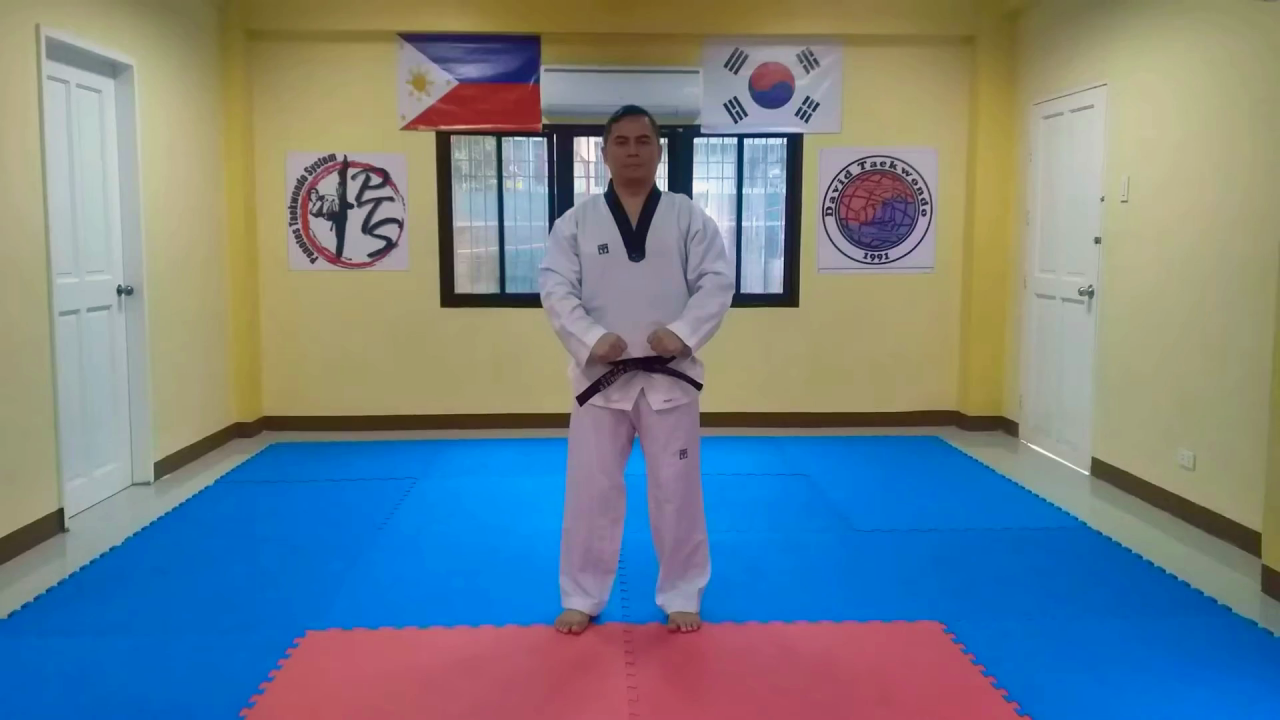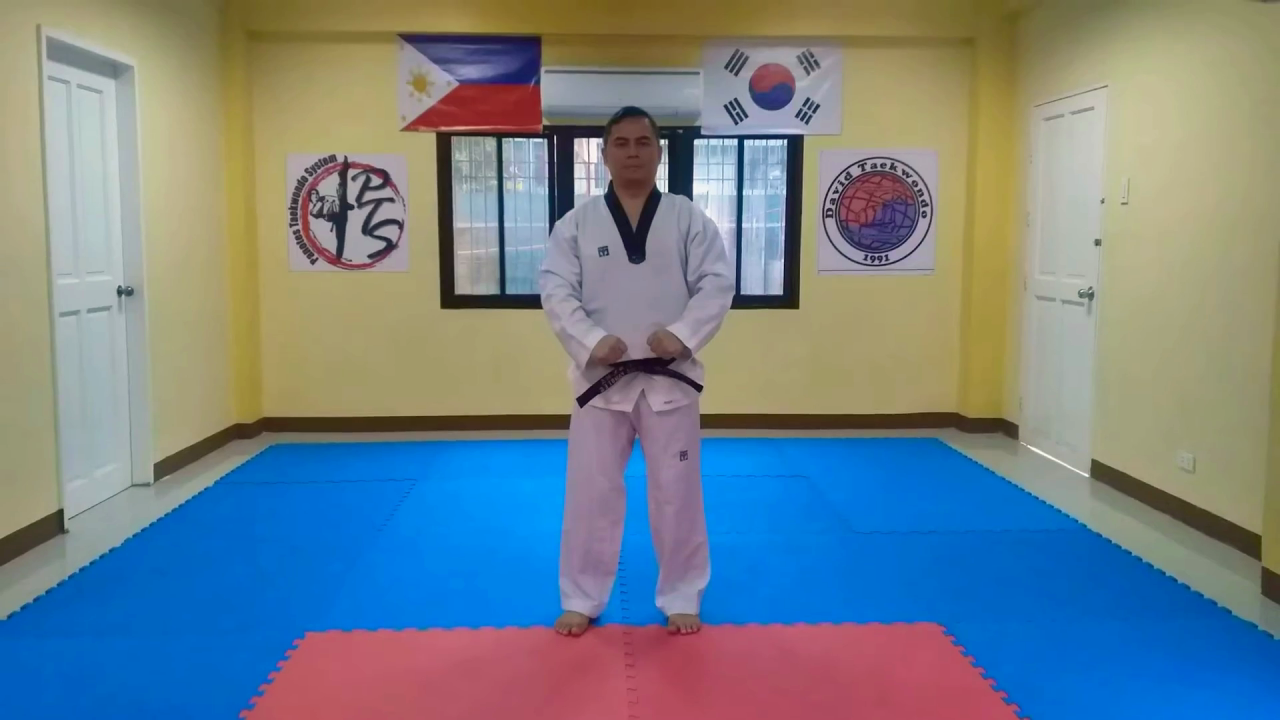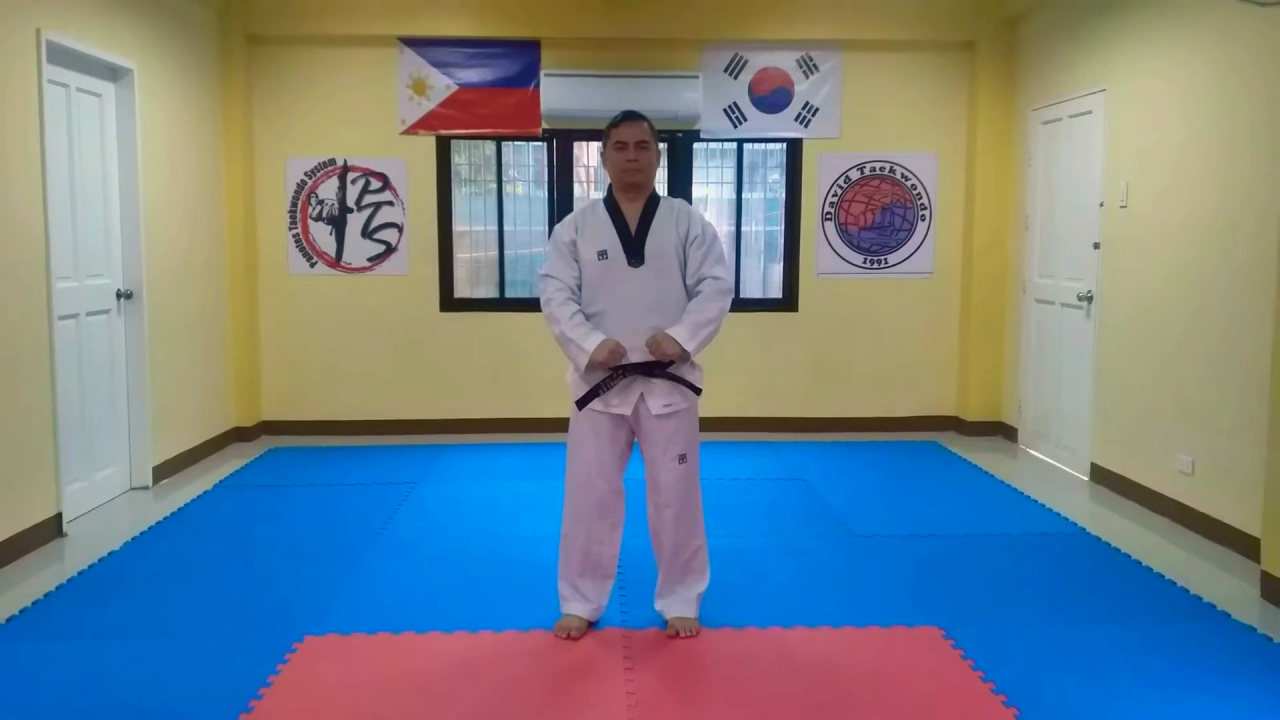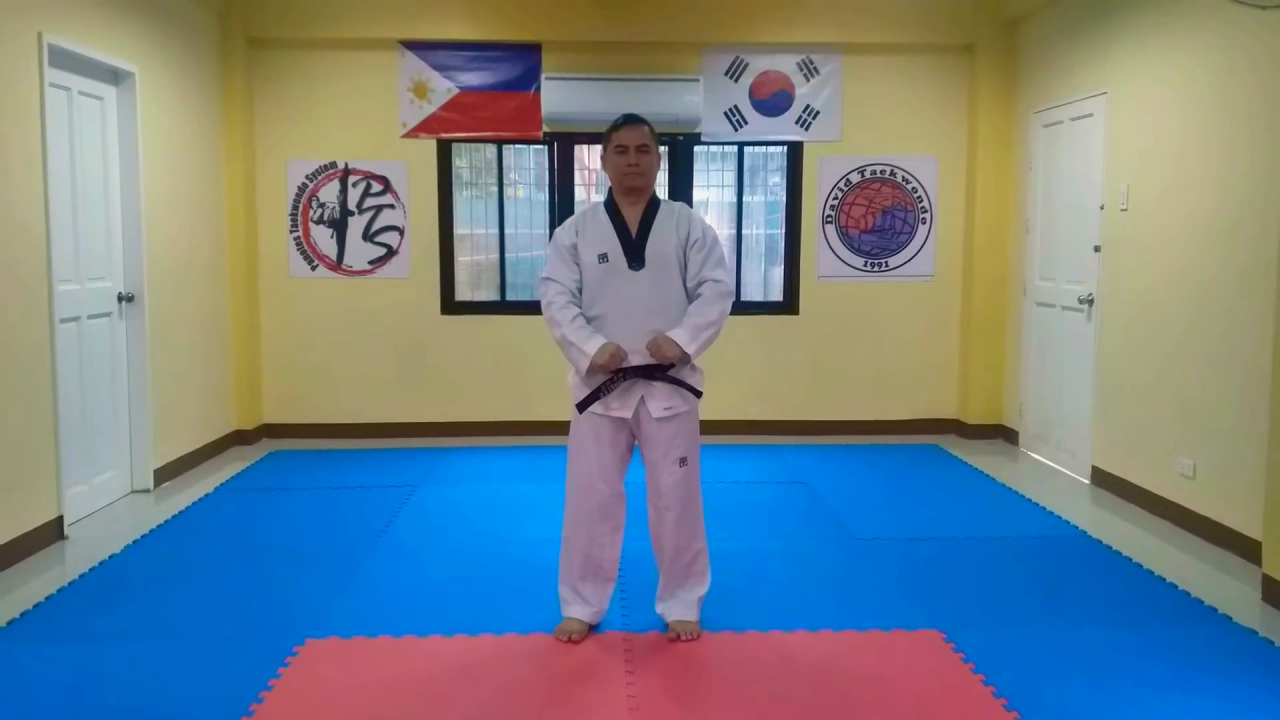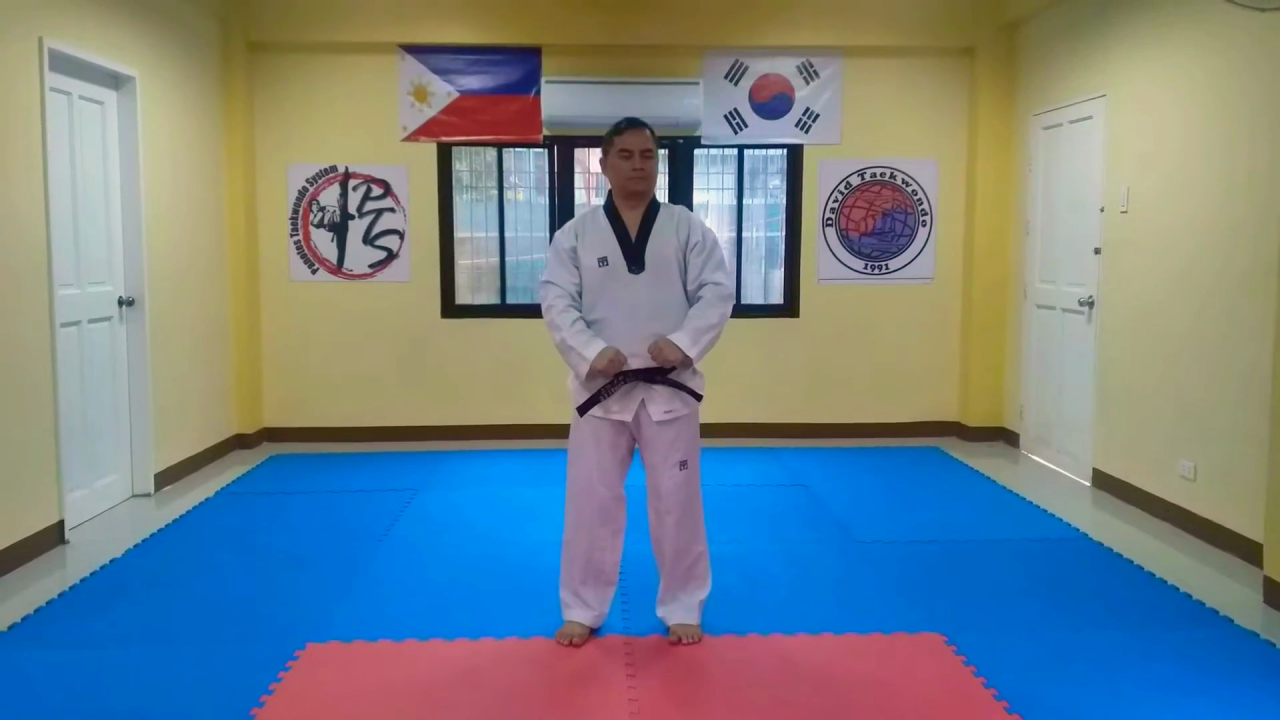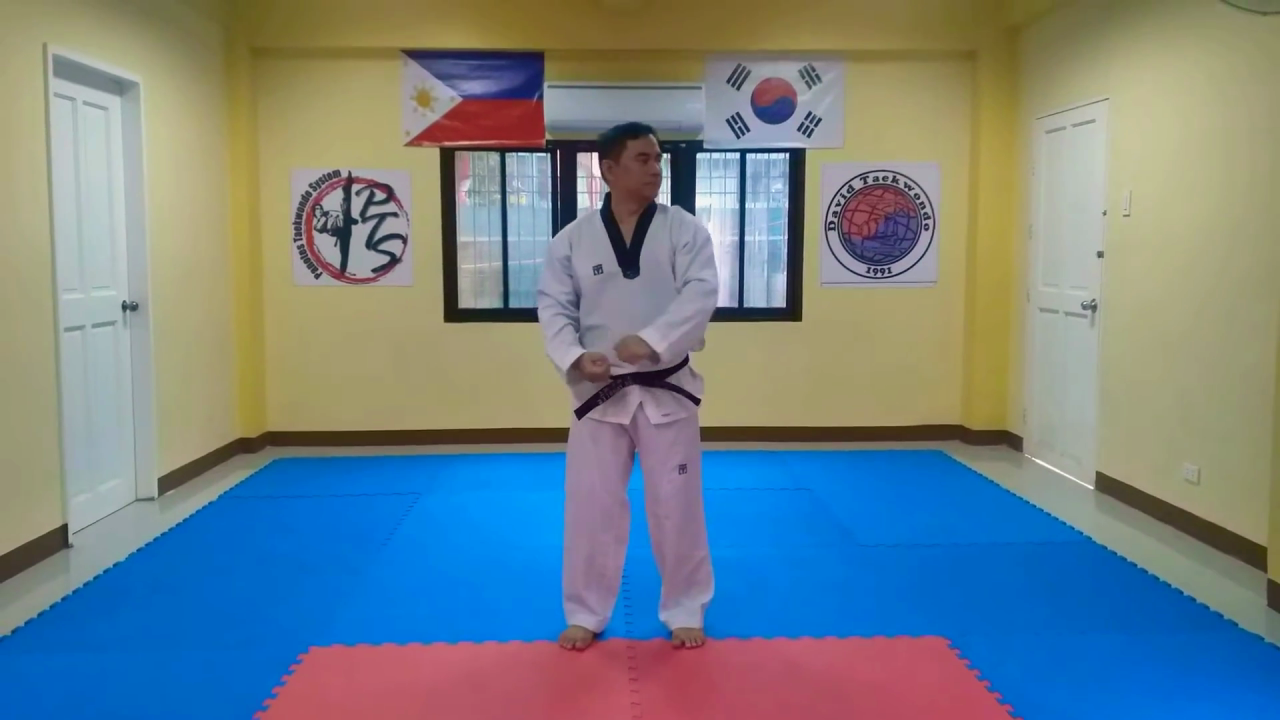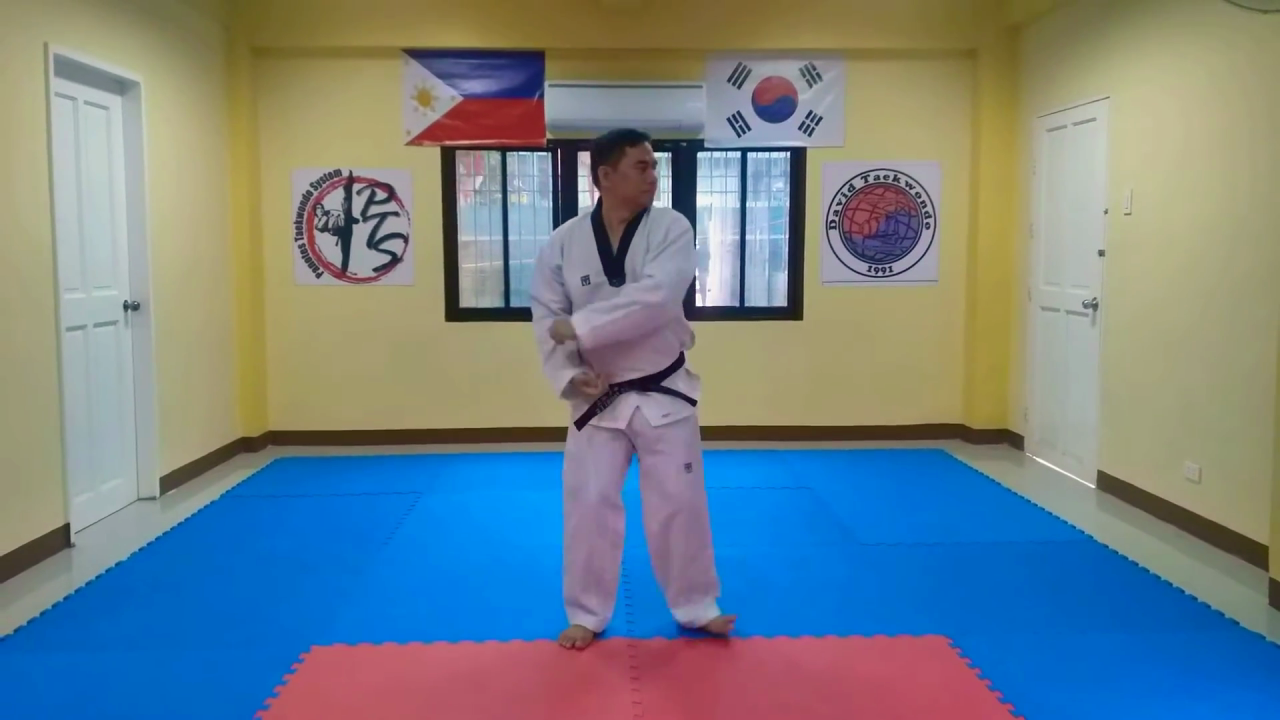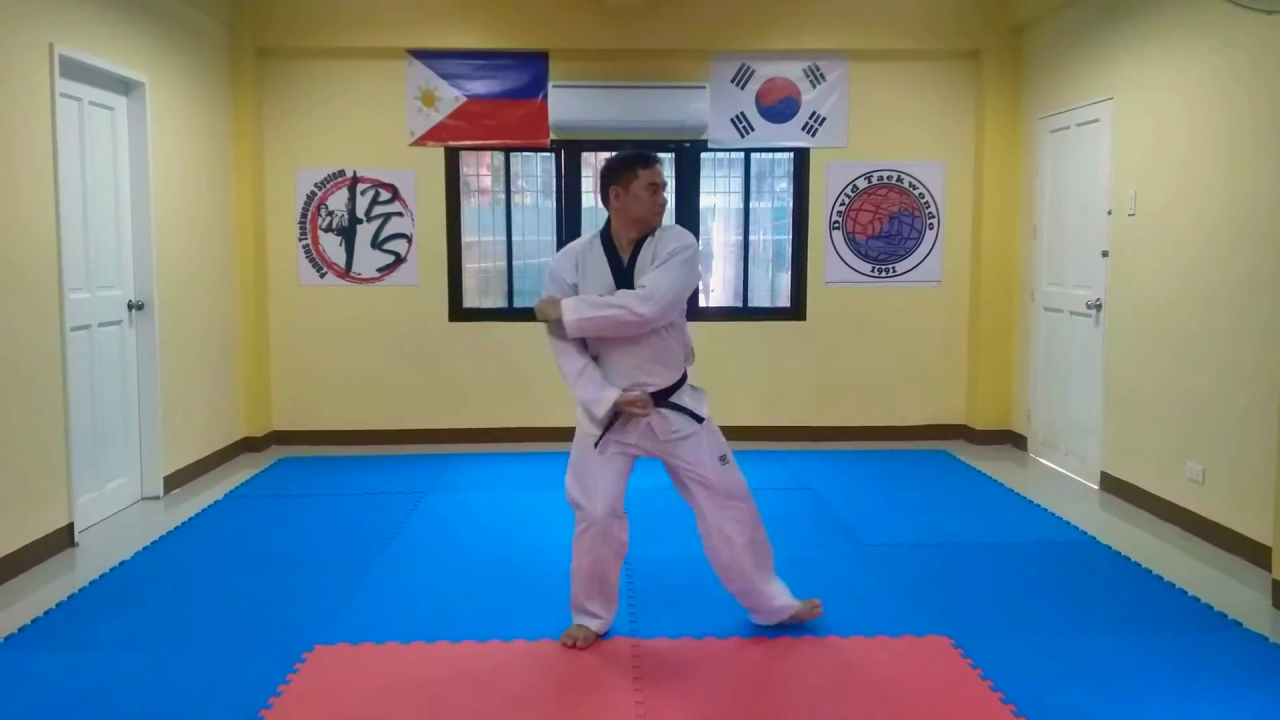
dt=0.2s
person 1, frame 1
left shoulder: (688, 217)
right shoulder: (577, 221)
left elbow: (718, 282)
right elbow: (555, 288)
left wrist: (683, 333)
right wrist: (590, 339)
left hip: (669, 374)
right hip: (602, 375)
left knee: (677, 489)
right knee: (591, 489)
left ankle: (681, 596)
right ankle: (581, 598)
person 1, frame 2
left shoulder: (688, 218)
right shoulder: (577, 223)
left elbow: (718, 283)
right elbow: (555, 290)
left wrist: (683, 334)
right wrist: (590, 340)
left hip: (670, 377)
right hip: (602, 377)
left knee: (677, 491)
right knee: (592, 491)
left ankle: (681, 597)
right ankle: (581, 599)
person 1, frame 3
left shoulder: (687, 222)
right shoulder: (576, 227)
left elbow: (717, 286)
right elbow: (554, 294)
left wrist: (682, 337)
right wrist: (588, 345)
left hip: (668, 379)
right hip: (600, 380)
left knee: (676, 494)
right knee: (590, 495)
left ankle: (680, 602)
right ankle: (580, 603)
person 1, frame 4
left shoulder: (687, 224)
right shoulder: (577, 229)
left elbow: (717, 289)
right elbow: (555, 297)
left wrist: (682, 340)
right wrist: (590, 347)
left hip: (669, 383)
right hip: (601, 383)
left knee: (677, 497)
right knee: (590, 497)
left ankle: (681, 604)
right ankle: (580, 606)
person 1, frame 5
left shoulder: (687, 228)
right shoulder: (576, 233)
left elbow: (717, 292)
right elbow: (556, 301)
left wrist: (685, 343)
right wrist: (590, 353)
left hip: (669, 386)
right hip: (601, 388)
left knee: (677, 501)
right knee: (592, 501)
left ankle: (682, 608)
right ankle: (582, 610)
person 1, frame 6
left shoulder: (683, 229)
right shoulder: (573, 238)
left elbow: (700, 293)
right elbow: (553, 309)
left wrist: (654, 341)
right wrist: (573, 357)
left hip: (667, 389)
right hip: (600, 391)
left knee: (677, 505)
right knee: (592, 505)
left ankle: (684, 612)
right ankle: (585, 614)
person 1, frame 7
left shoulder: (671, 228)
right shoulder: (563, 243)
left elbow: (655, 296)
right elbow: (546, 317)
left wrist: (579, 329)
right wrist: (567, 375)
left hip: (663, 391)
right hip: (599, 397)
left knee: (680, 502)
right knee: (589, 505)
left ankle: (697, 606)
right ankle: (587, 614)
person 1, frame 8
left shoulder: (678, 246)
right shoulder: (571, 261)
left elbow: (648, 308)
right elbow: (566, 345)
left wrist: (568, 311)
right wrist: (608, 399)
left hip: (675, 404)
right hip: (609, 409)
left knee: (730, 499)
right knee: (597, 513)
left ankle: (772, 603)
right ankle: (590, 616)
